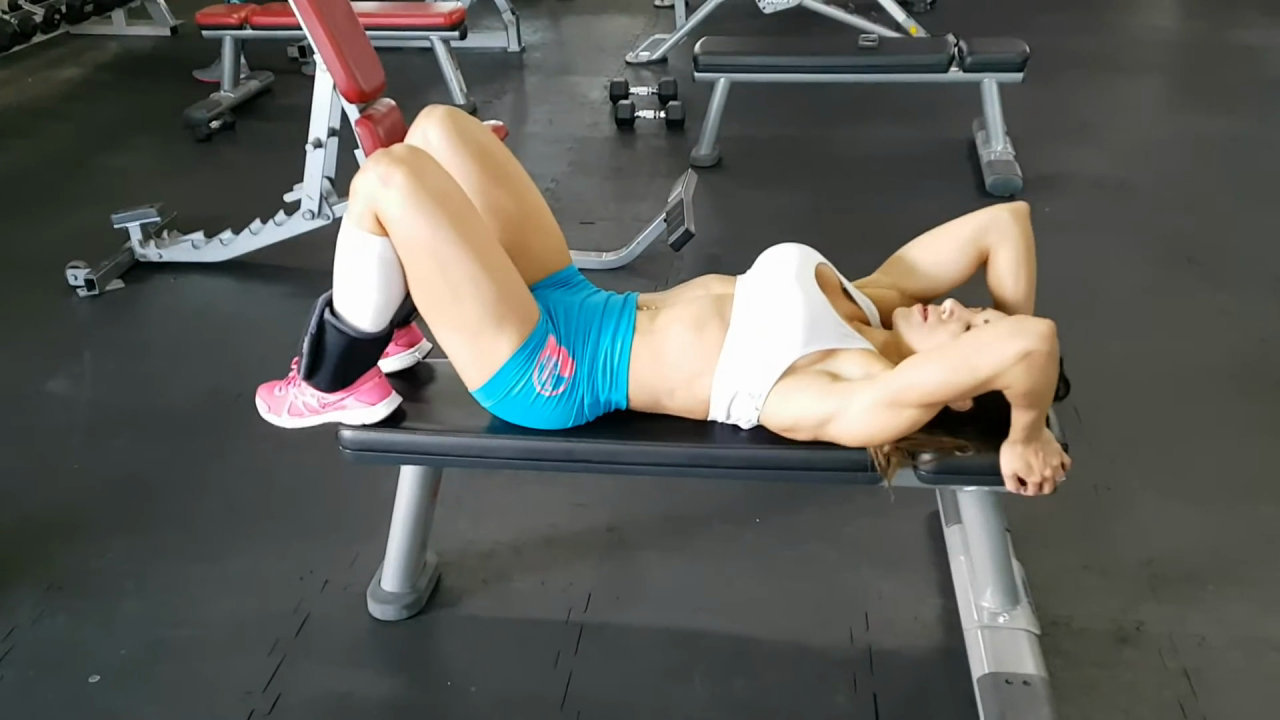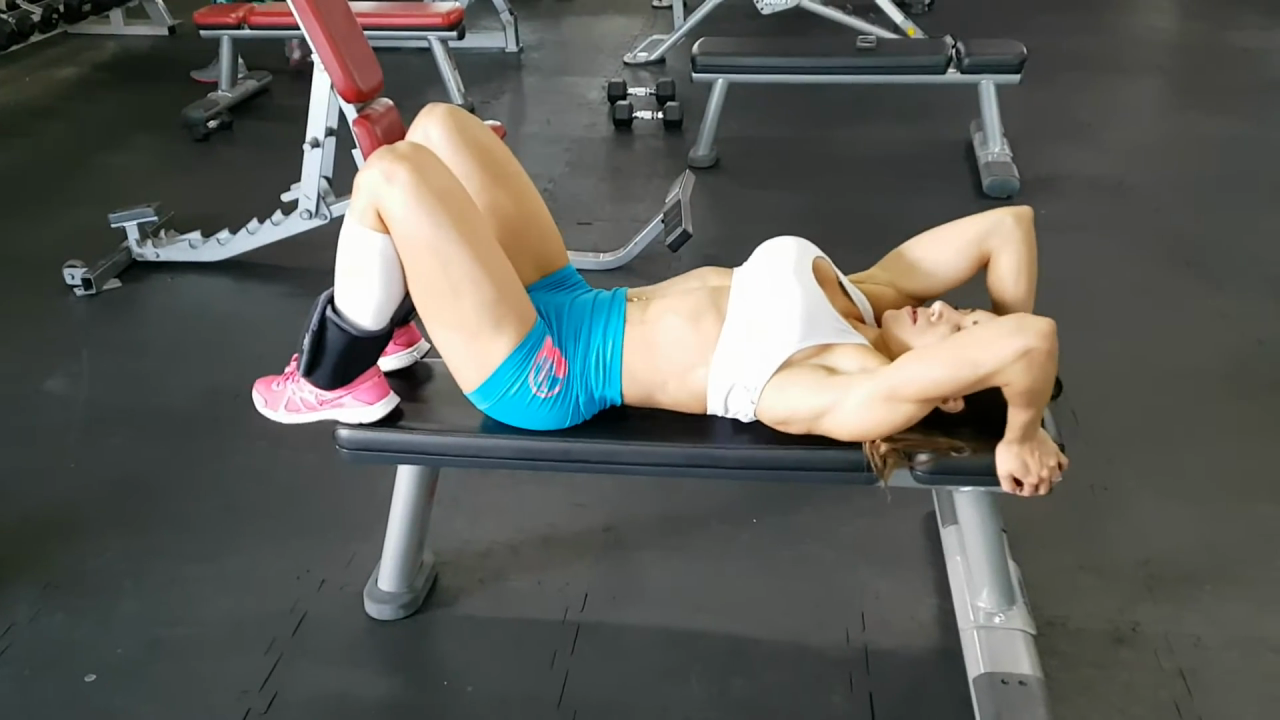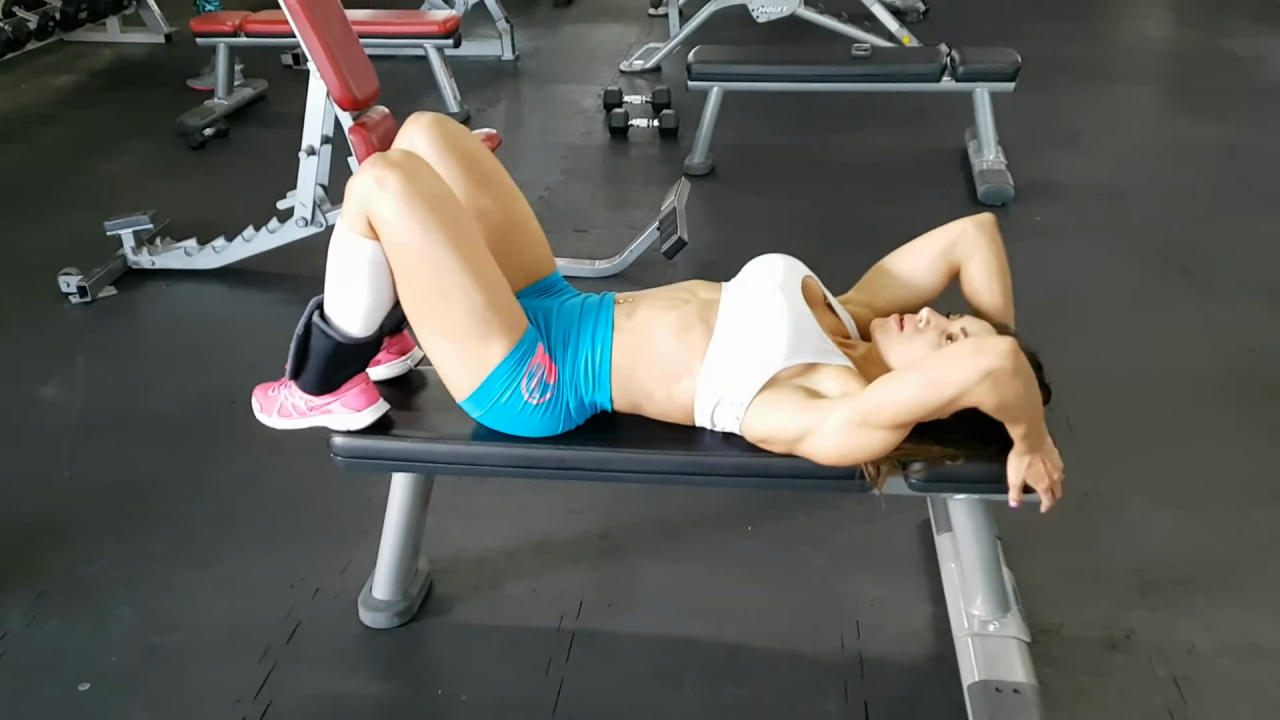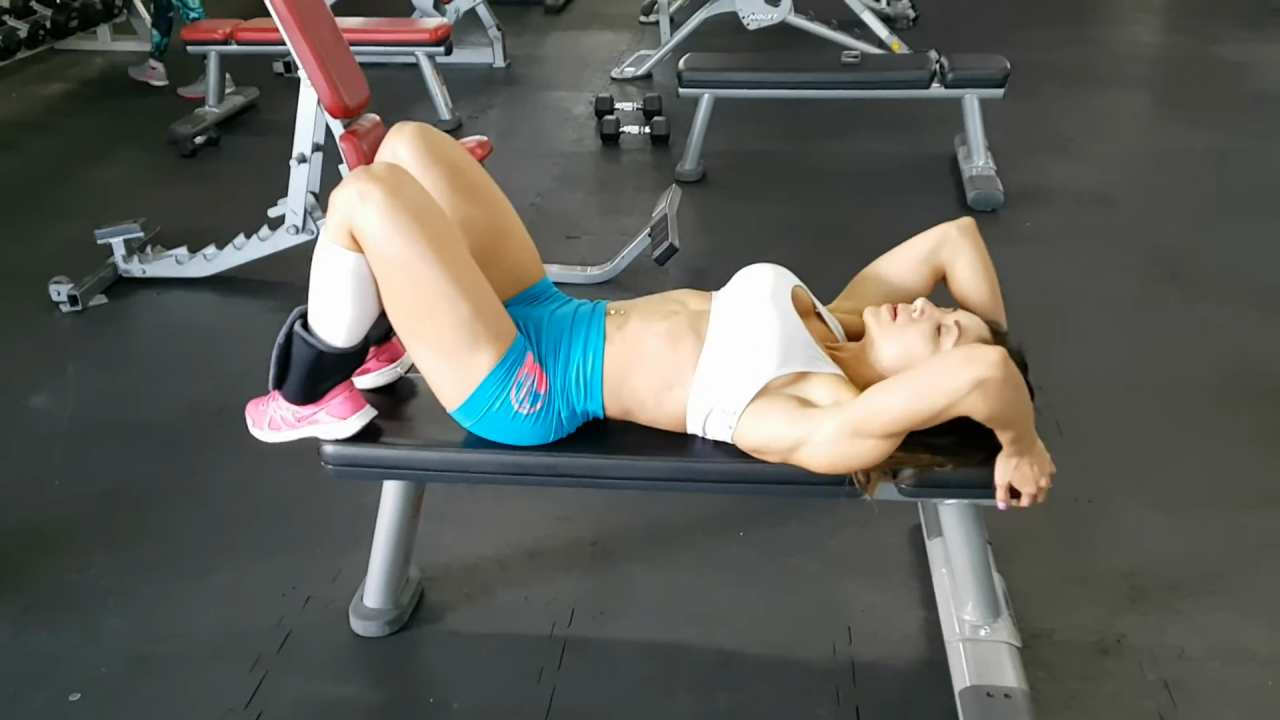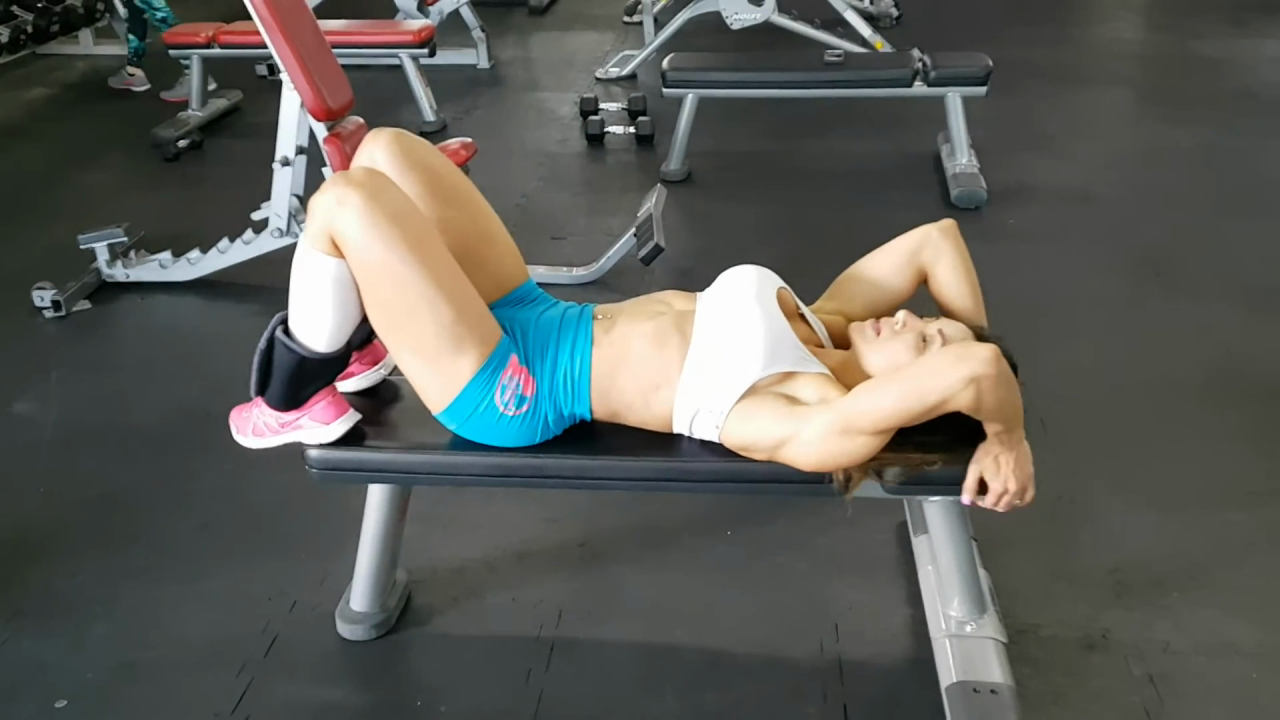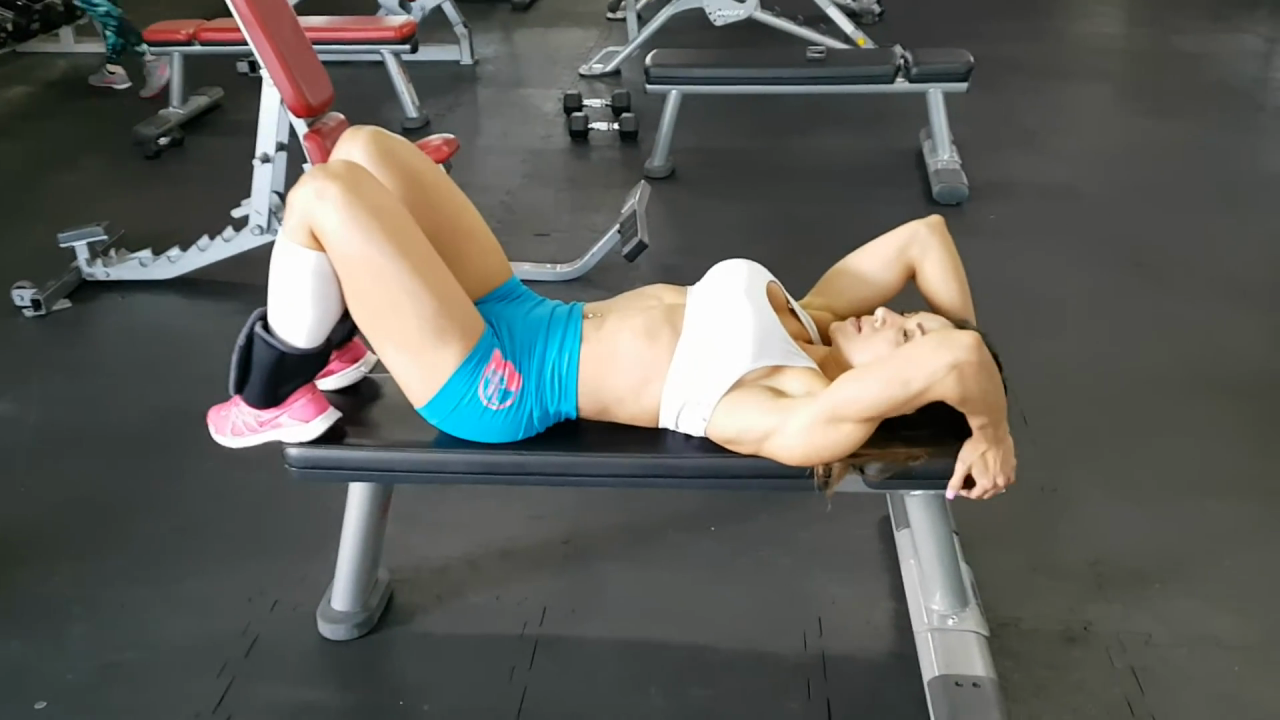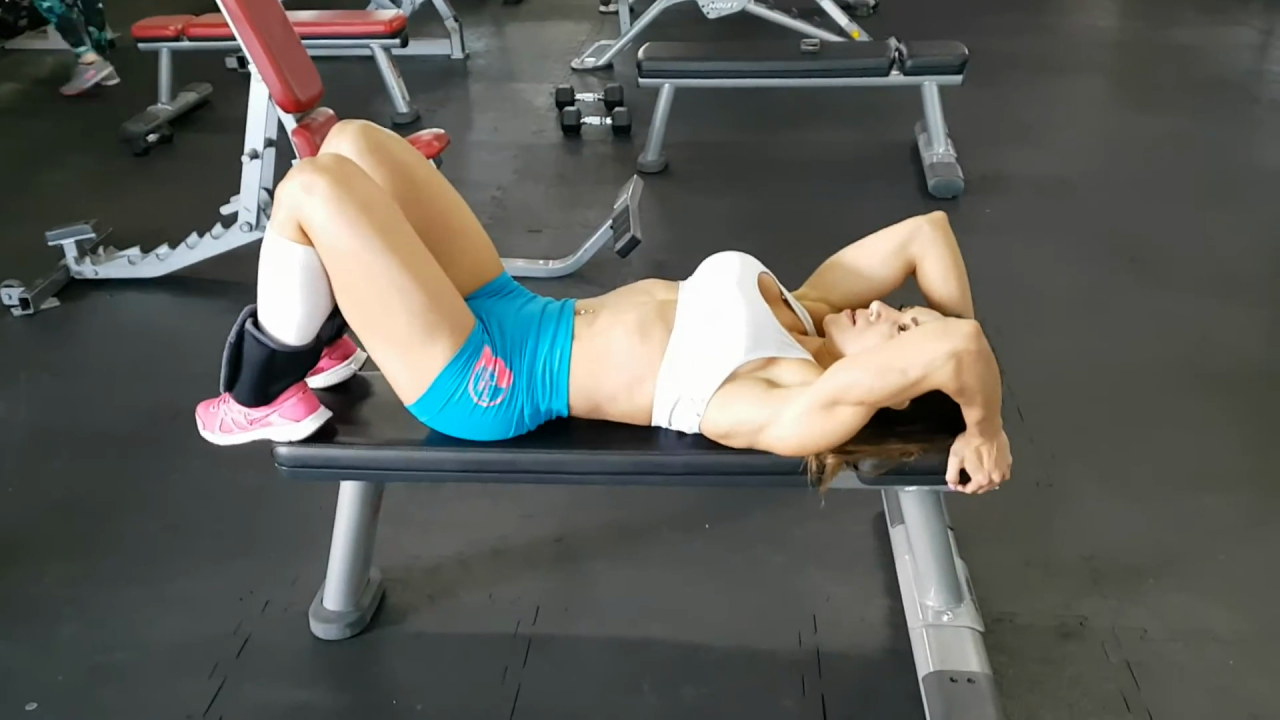
dt=0.2s
person 1, frame 1
left shoulder: (880, 400)
right shoulder: (874, 308)
left elbow: (1034, 341)
right elbow: (1006, 218)
left wrist: (1026, 432)
right wrist: (1013, 328)
left hip: (545, 377)
right hip: (571, 311)
left knee: (387, 176)
right knee: (435, 126)
left ankle: (340, 384)
right ankle: (388, 327)
person 1, frame 2
left shoulder: (868, 396)
right shoulder: (868, 304)
left elbow: (1033, 339)
right elbow: (1010, 222)
left wrist: (1024, 433)
right wrist: (1019, 337)
left hip: (539, 378)
right hip: (568, 310)
left knee: (391, 173)
right knee: (439, 125)
left ankle: (339, 381)
right ankle: (386, 327)
person 1, frame 3
left shoulder: (850, 419)
right shoulder: (854, 323)
left elbow: (991, 364)
right elbow: (973, 232)
left wrist: (1030, 443)
right wrist: (1006, 343)
left hip: (527, 384)
right hip: (557, 317)
left knee: (381, 180)
right knee: (422, 133)
left ankle: (329, 387)
right ankle: (380, 333)
person 1, frame 4
left shoulder: (844, 427)
right shoulder: (843, 329)
left elbow: (986, 372)
right elbow: (955, 236)
left wrist: (1020, 443)
right wrist: (1000, 344)
left hip: (520, 390)
right hip: (548, 323)
left knee: (365, 194)
right knee: (409, 142)
left ankle: (316, 394)
right ankle: (368, 342)
person 1, frame 5
left shoulder: (830, 423)
right shoulder: (824, 330)
left elbow: (976, 369)
right elbow: (935, 237)
left wrist: (1004, 437)
right wrist: (981, 344)
left hip: (507, 392)
right hip: (534, 325)
left knee: (344, 199)
right knee: (383, 149)
left ankle: (299, 401)
right ankle: (351, 345)
person 1, frame 6
left shoulder: (817, 419)
right shoulder: (810, 325)
left elbow: (959, 359)
right elbow: (925, 232)
left wrist: (988, 431)
right wrist: (965, 338)
left hip: (493, 388)
right hip: (517, 321)
left knee: (324, 193)
right knee: (361, 149)
left ankle: (277, 397)
right ankle: (333, 341)
person 1, frame 7
left shoulder: (810, 409)
right shoulder: (807, 316)
left elbow: (959, 344)
right elbow: (927, 230)
left wrist: (983, 426)
right wrist: (965, 343)
left hip: (483, 385)
right hip: (508, 318)
left knee: (313, 187)
right knee: (351, 142)
left ankle: (267, 396)
right ankle: (324, 338)
